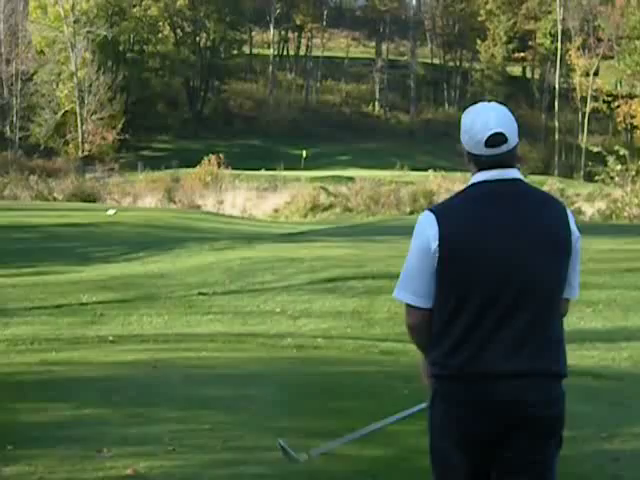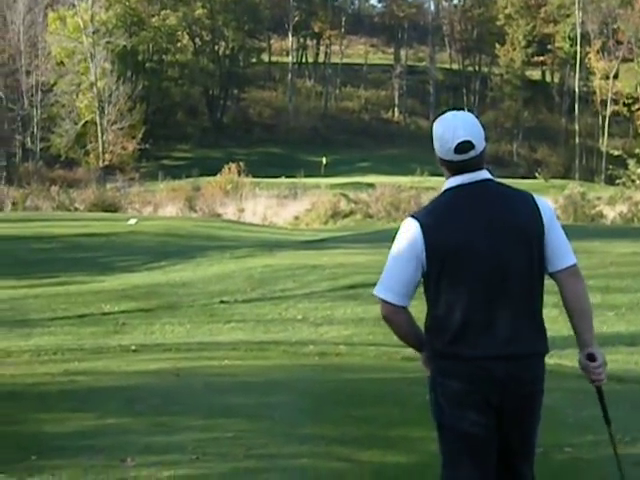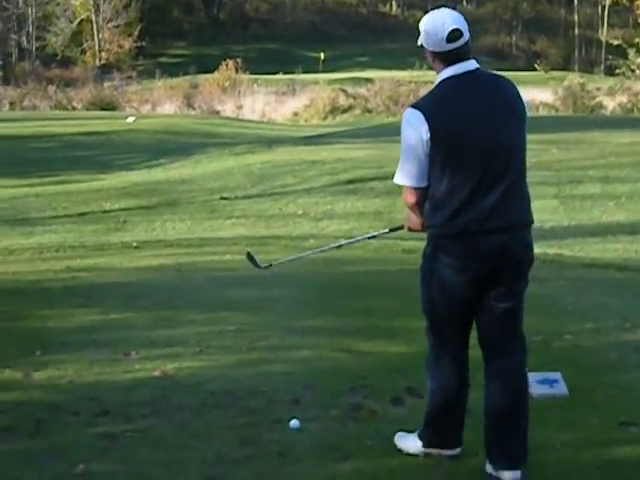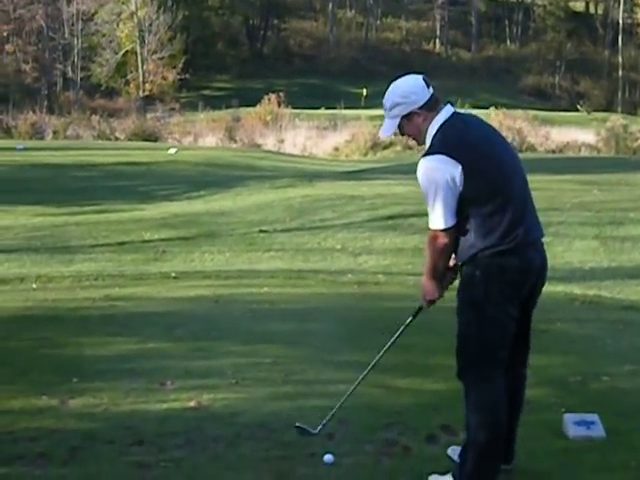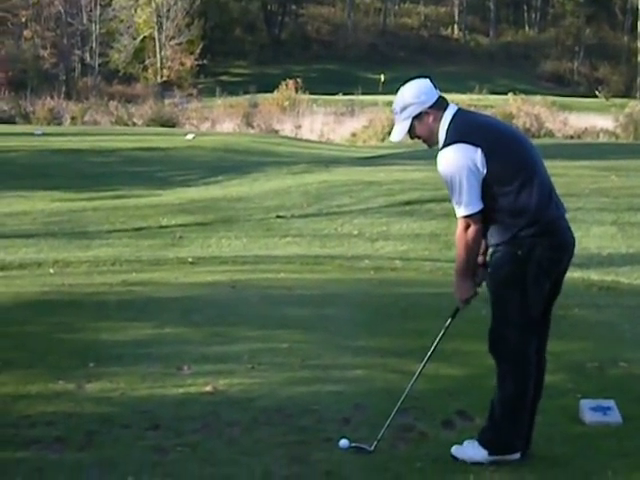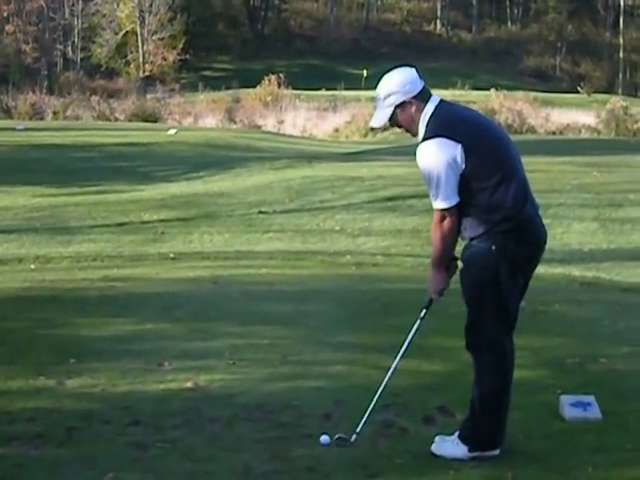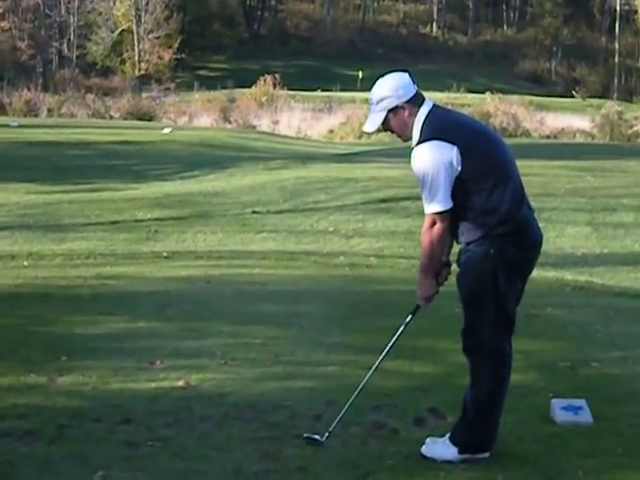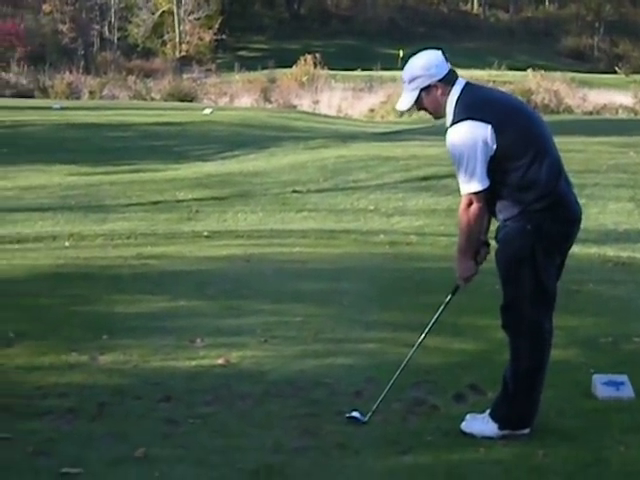
dt=0.7s
person 1, frame 1
left shoulder: (438, 220)
right shoulder: (558, 215)
left elbow: (415, 316)
right elbow: (562, 304)
left wrist: (436, 358)
left hip: (461, 390)
right hip: (539, 391)
person 1, frame 2
left shoulder: (423, 224)
right shoulder: (532, 207)
left elbow: (391, 309)
right elbow: (571, 279)
left wrist: (425, 348)
right wrist: (589, 347)
left hip: (460, 374)
right hip: (524, 368)
person 1, frame 3
left shoulder: (421, 113)
right shoulder: (510, 93)
left elbow: (414, 193)
left wrist: (423, 217)
left hip: (455, 245)
right hip: (513, 238)
left knee: (447, 344)
right knee: (506, 347)
left ankle: (441, 437)
person 1, frame 4
left shoulder: (437, 160)
right shoulder: (475, 126)
left elbow: (440, 235)
left wrist: (431, 278)
right wrist: (460, 255)
left hip: (494, 268)
right hip: (529, 257)
left knee: (481, 371)
right knee: (510, 362)
person 1, frame 5
left shoulder: (454, 151)
right shoulder: (477, 125)
left elbow: (470, 224)
left wrist: (462, 277)
right wrist: (482, 256)
left hip: (528, 247)
right hip: (550, 238)
left knee: (510, 345)
right knee: (526, 344)
left ankle: (502, 442)
right ankle: (513, 435)
person 1, frame 6
left shoulder: (434, 144)
right shoulder: (457, 118)
left elbow: (445, 217)
left wrist: (438, 268)
right wrist: (451, 257)
left hip: (501, 242)
right hip: (517, 233)
left knee: (486, 340)
right knee: (490, 337)
left ankle: (482, 439)
right ankle: (482, 429)
person 1, frame 7
left shoulder: (430, 147)
right shoulder: (449, 123)
left elbow: (436, 222)
left wrist: (425, 275)
right wrist: (442, 260)
left hip: (497, 245)
right hip: (510, 238)
left knee: (485, 343)
right knee: (488, 342)
left ankle: (472, 441)
right ankle: (475, 431)
person 1, frame 8
left shoulder: (464, 126)
right shoulder: (484, 100)
left elbow: (474, 201)
left wrist: (464, 254)
right wrist: (481, 239)
left hip: (536, 221)
right hip: (551, 212)
left knee: (524, 319)
right knee: (530, 317)
left ankle: (513, 418)
right ankle: (516, 408)
